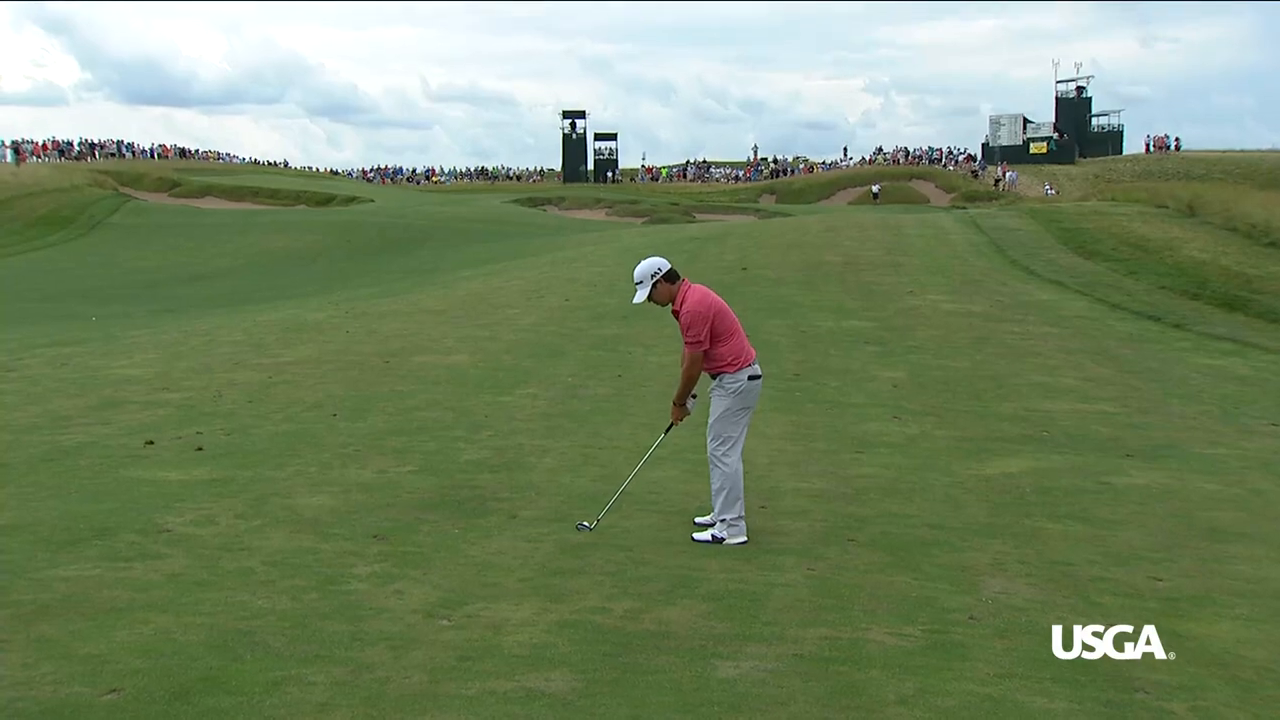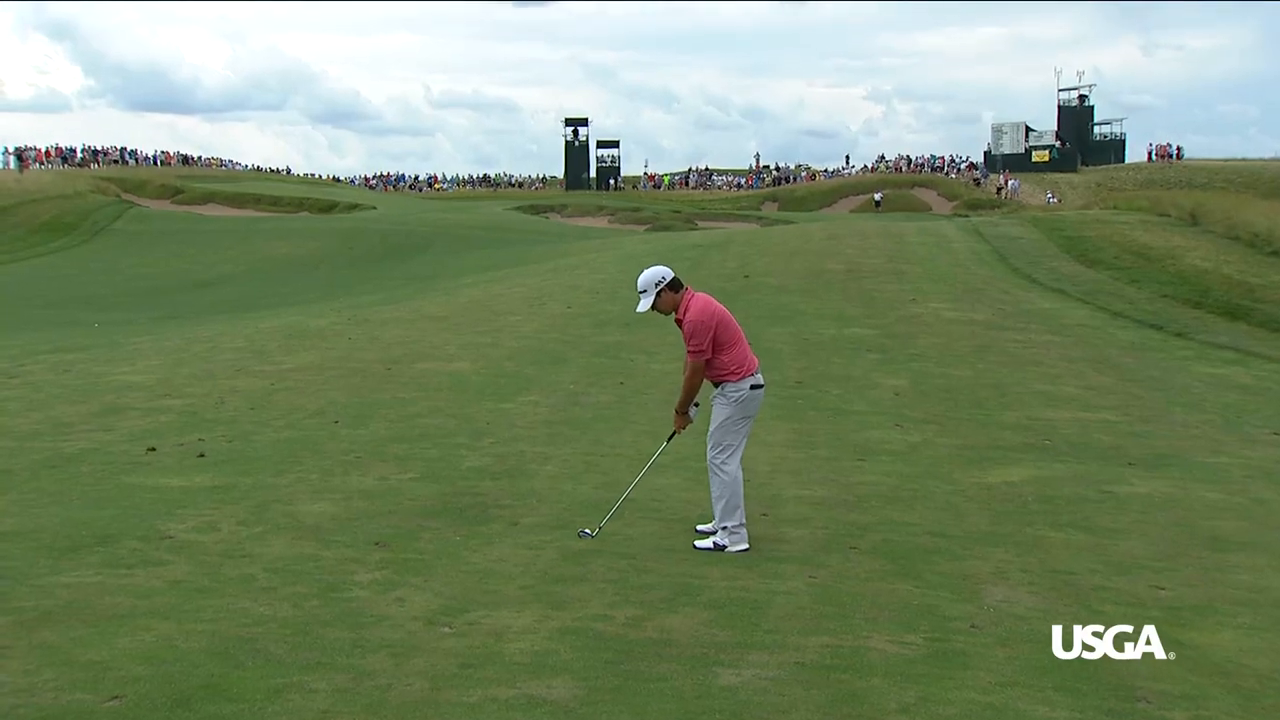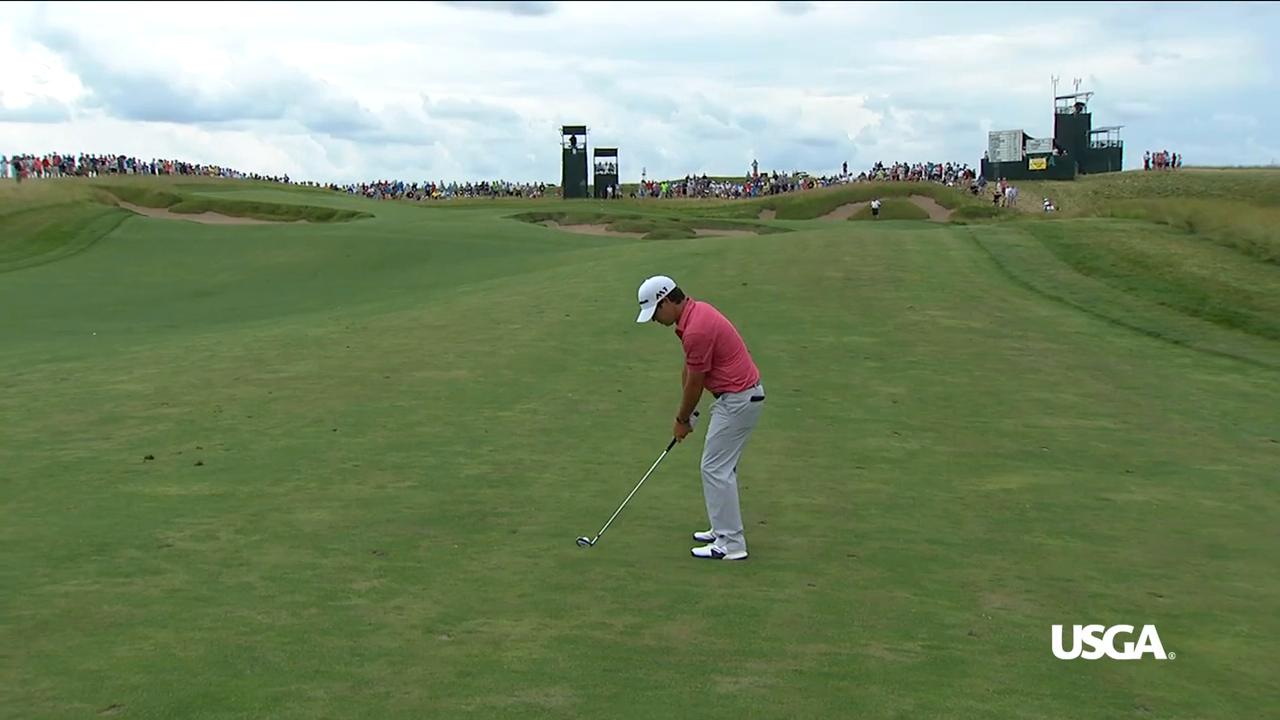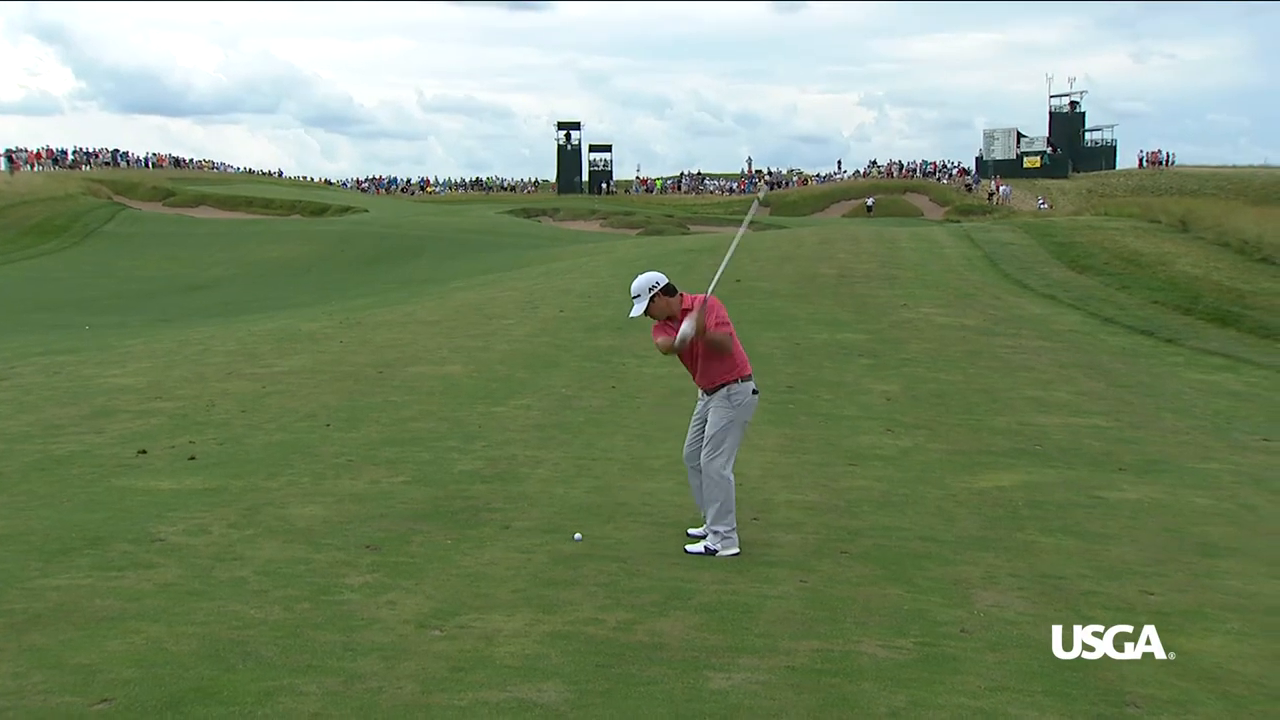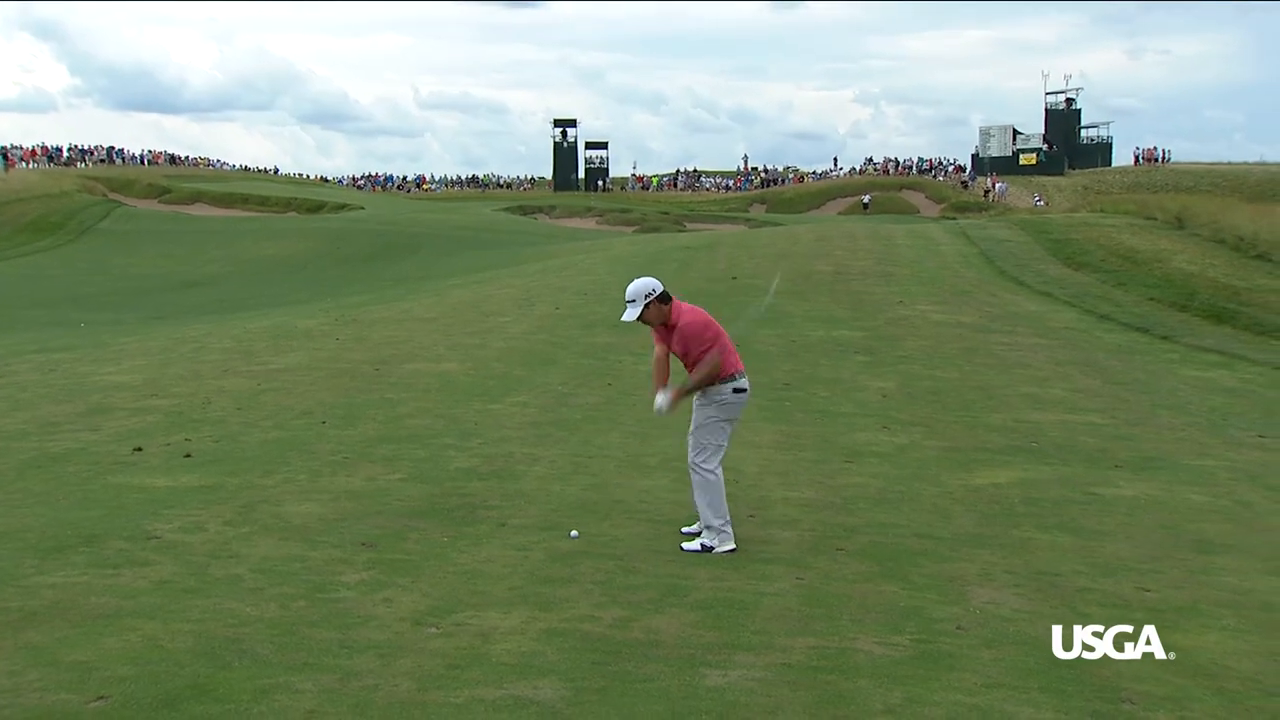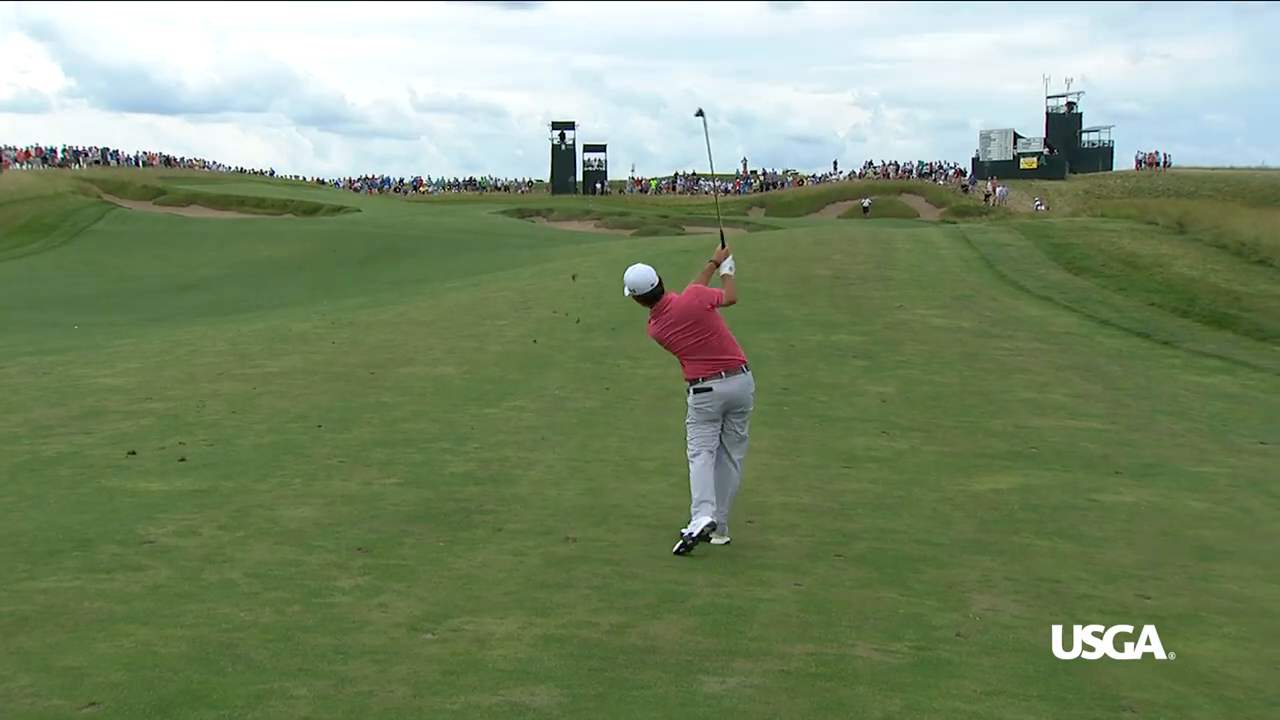
dt=0.4s
person 1, frame 1
left shoulder: (693, 308)
right shoulder: (690, 296)
left elbow: (693, 364)
right elbow: (689, 354)
left wrist: (678, 402)
right wrist: (683, 396)
left hip: (736, 380)
right hip: (734, 377)
left knee: (723, 452)
right knee: (719, 448)
left ankle: (731, 528)
right ankle: (724, 514)
person 1, frame 2
left shoulder: (696, 316)
right shoulder: (694, 303)
left elbow: (695, 373)
right elbow: (691, 361)
left wrist: (680, 411)
right wrist: (685, 405)
left hip: (738, 388)
right hip: (736, 385)
left knee: (722, 458)
right knee: (720, 455)
left ankle: (733, 535)
right ankle: (726, 521)
person 1, frame 3
left shoulder: (697, 330)
right shoulder: (695, 312)
left elbow: (695, 383)
right elbow: (689, 370)
left wrist: (681, 419)
right wrist: (684, 413)
left hip: (738, 399)
right hip: (737, 395)
left knee: (715, 468)
right knee: (719, 465)
left ankle: (731, 543)
right ankle: (724, 529)
person 1, frame 4
left shoulder: (706, 304)
right shoulder: (661, 326)
left elbow: (727, 346)
right elbow: (666, 347)
left wrist: (701, 329)
right wrist: (684, 334)
left hip: (733, 393)
right hip: (709, 395)
left knee: (714, 464)
right knee: (694, 458)
left ankle: (724, 540)
right ankle: (715, 525)
person 1, frame 5
left shoulder: (692, 323)
right shoulder: (660, 326)
left elbow: (714, 367)
right elbow: (660, 358)
left wrist: (678, 393)
right wrist: (661, 393)
left hip: (722, 391)
right hip: (715, 390)
left knee: (703, 461)
right knee: (703, 458)
left ankle: (718, 536)
right ankle: (711, 520)
person 1, frame 6
left shoulder: (655, 329)
right shoulder: (694, 297)
right elbow: (730, 297)
left wrist: (713, 263)
right wrist: (724, 267)
left hip: (706, 391)
right hip: (740, 380)
left knee: (701, 453)
right knee: (731, 455)
left ankle: (703, 517)
right ankle: (717, 525)
